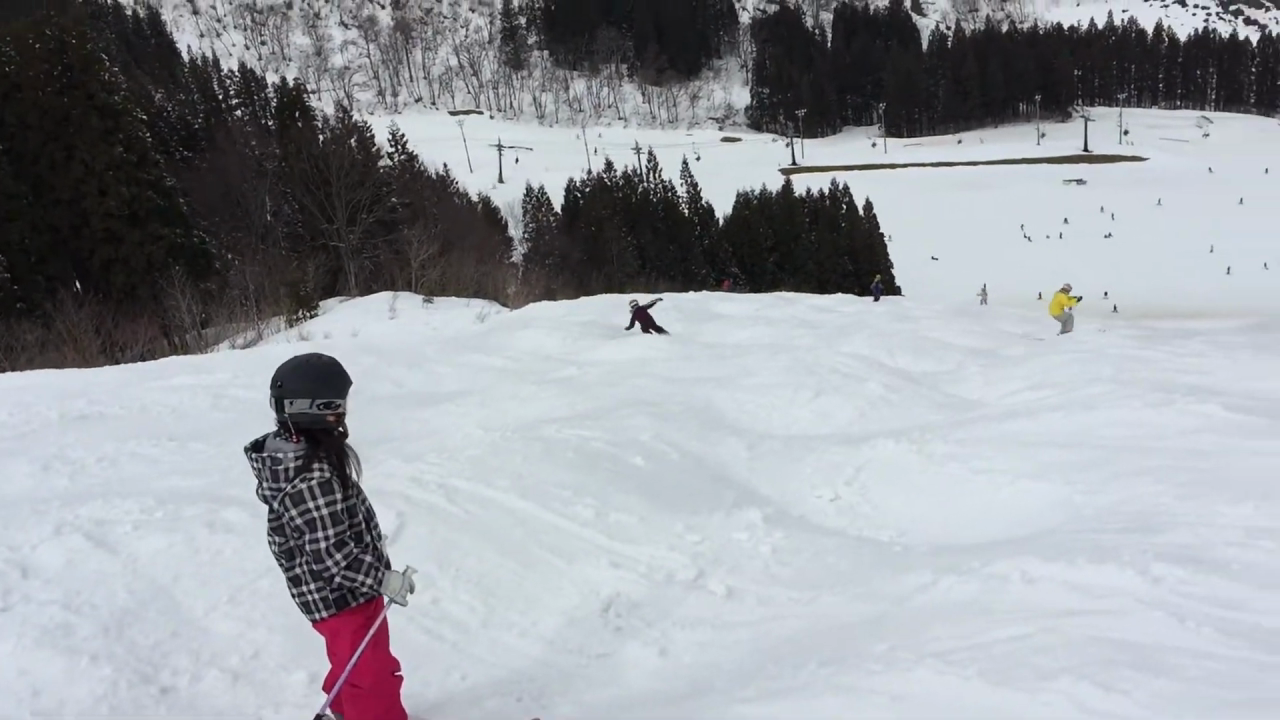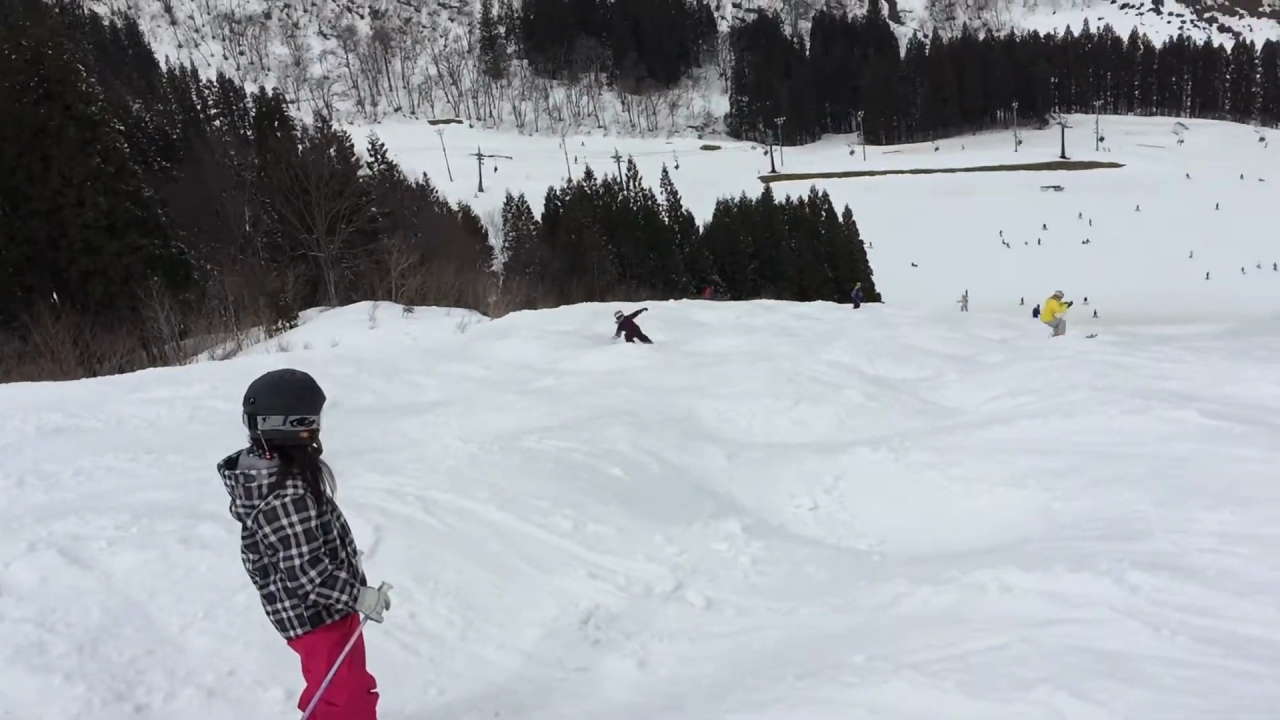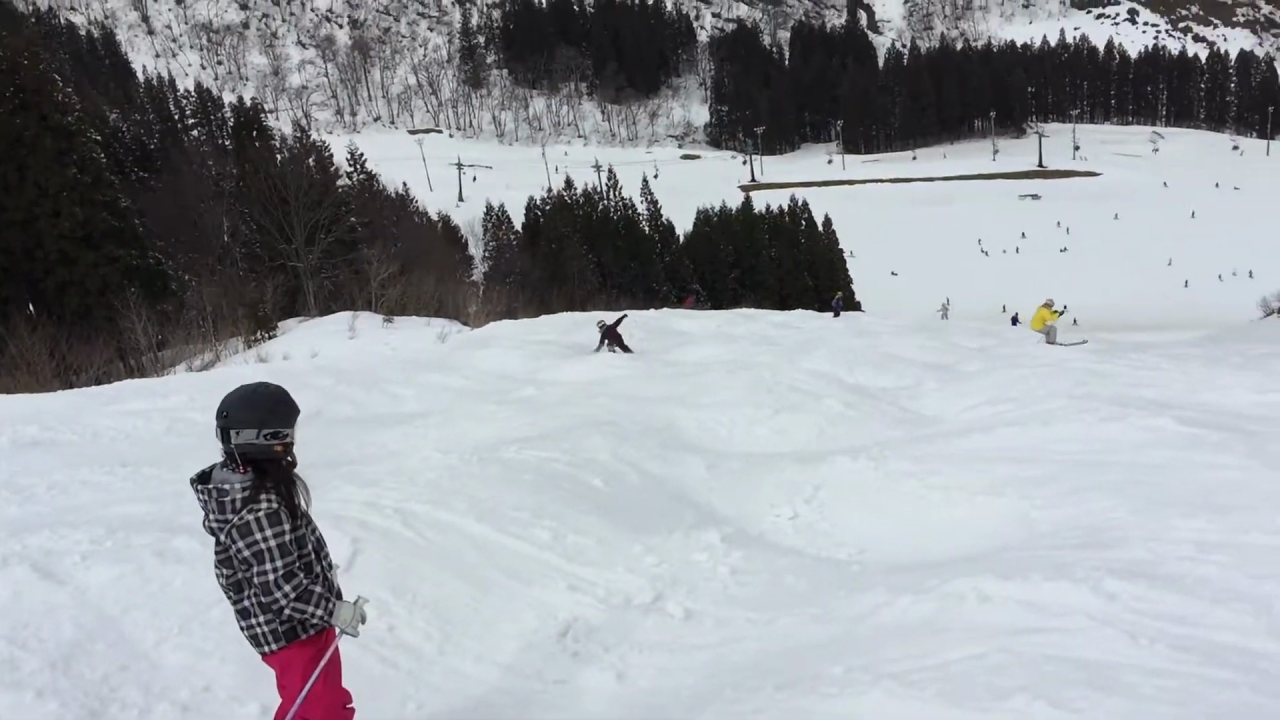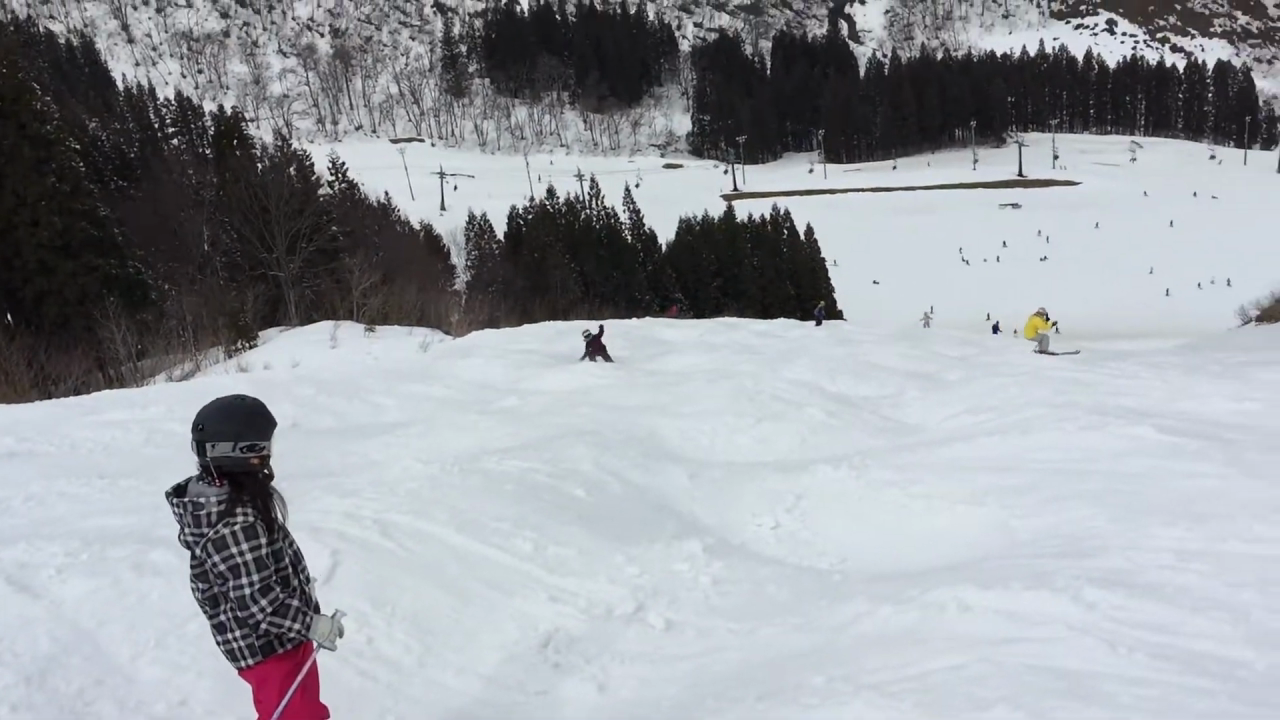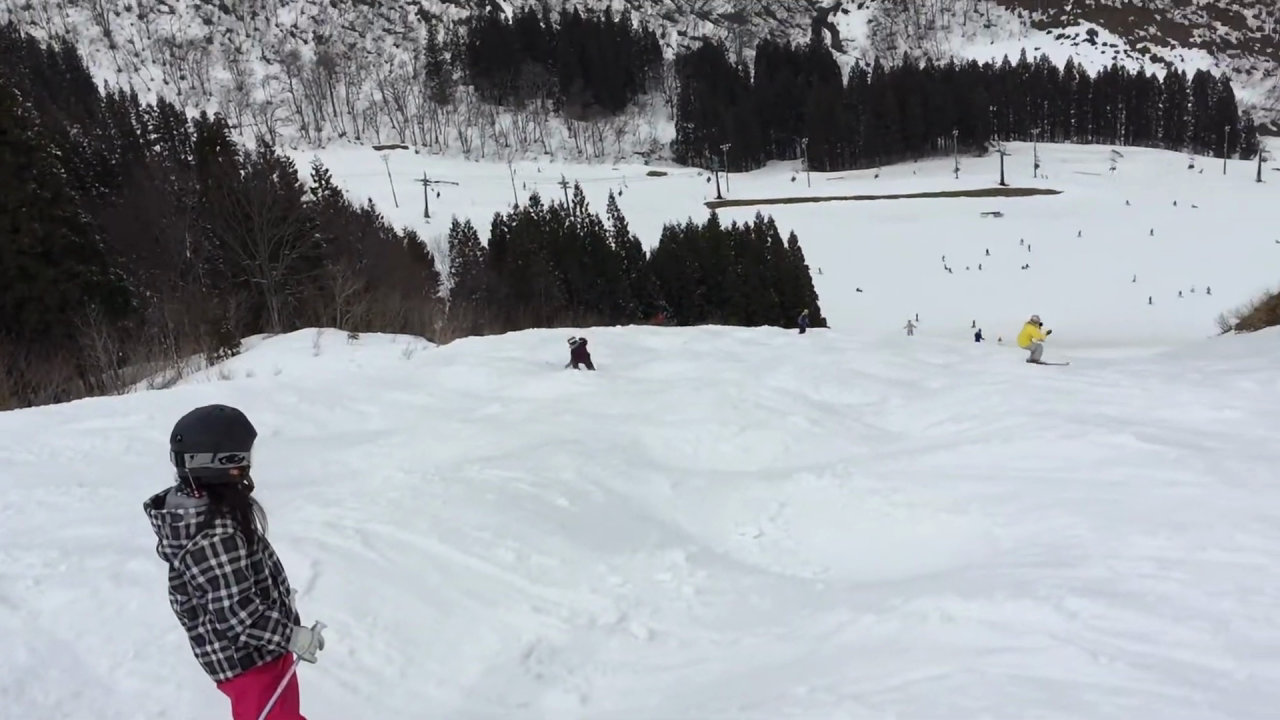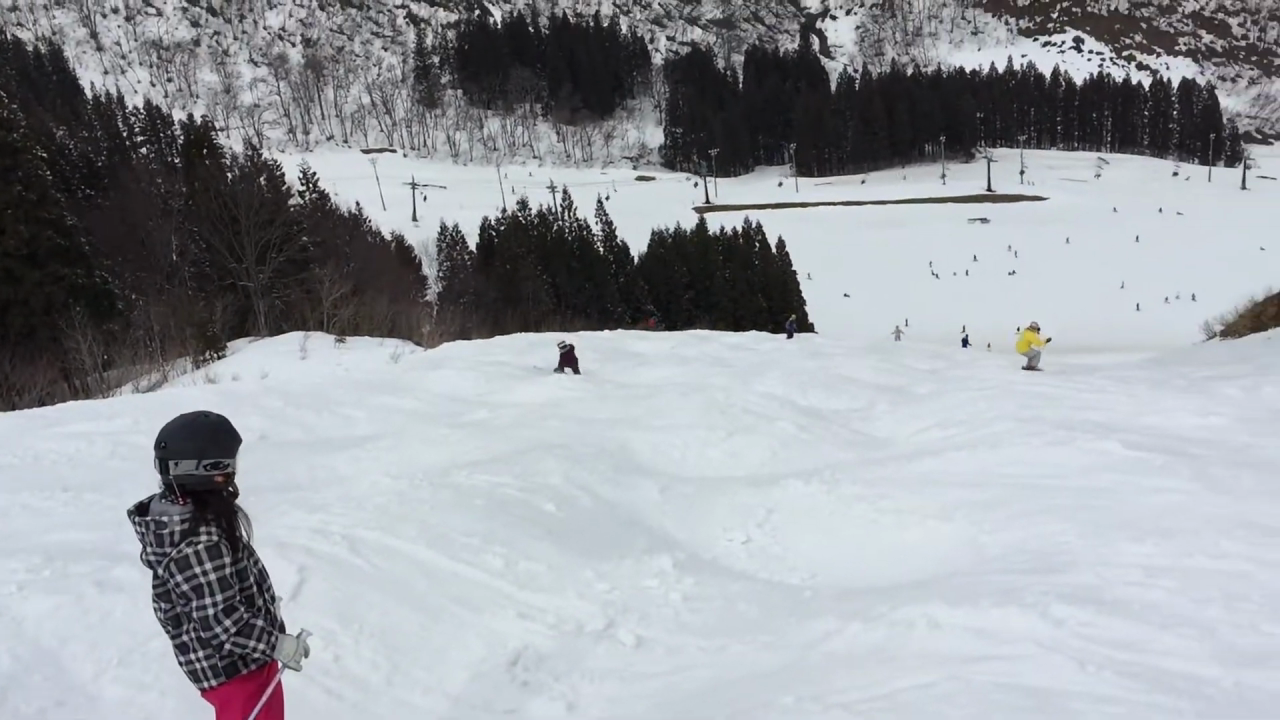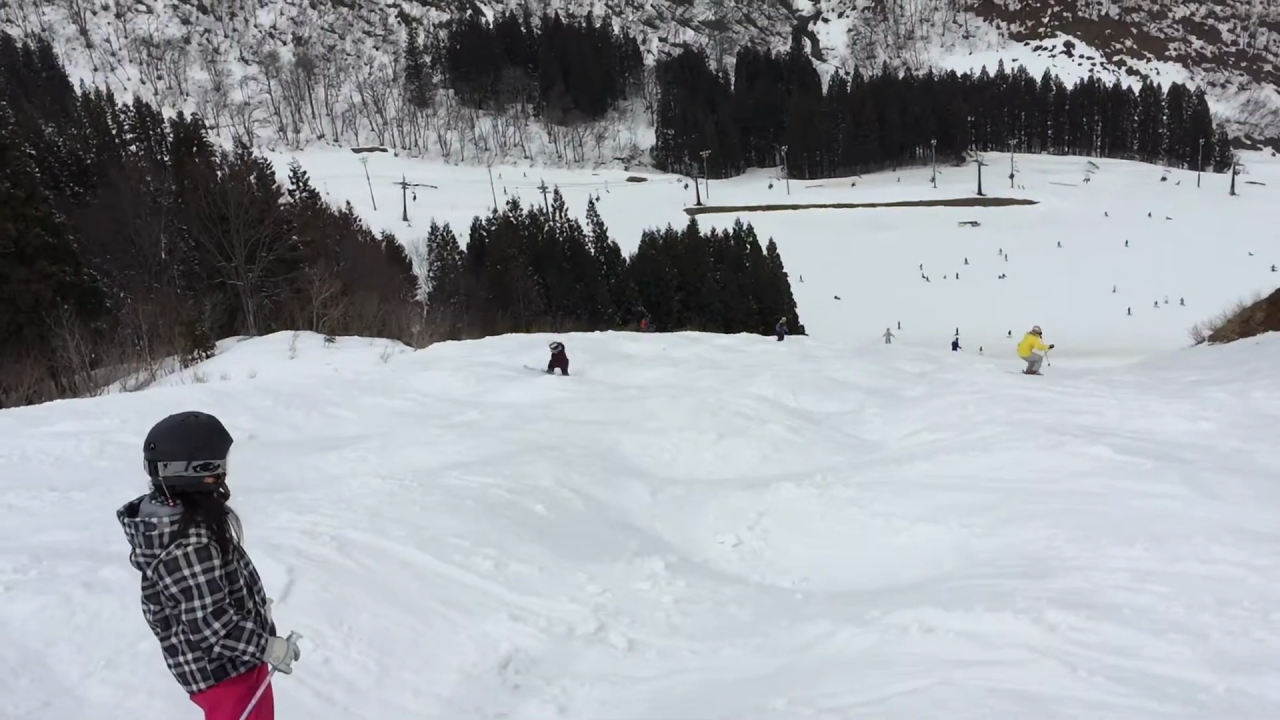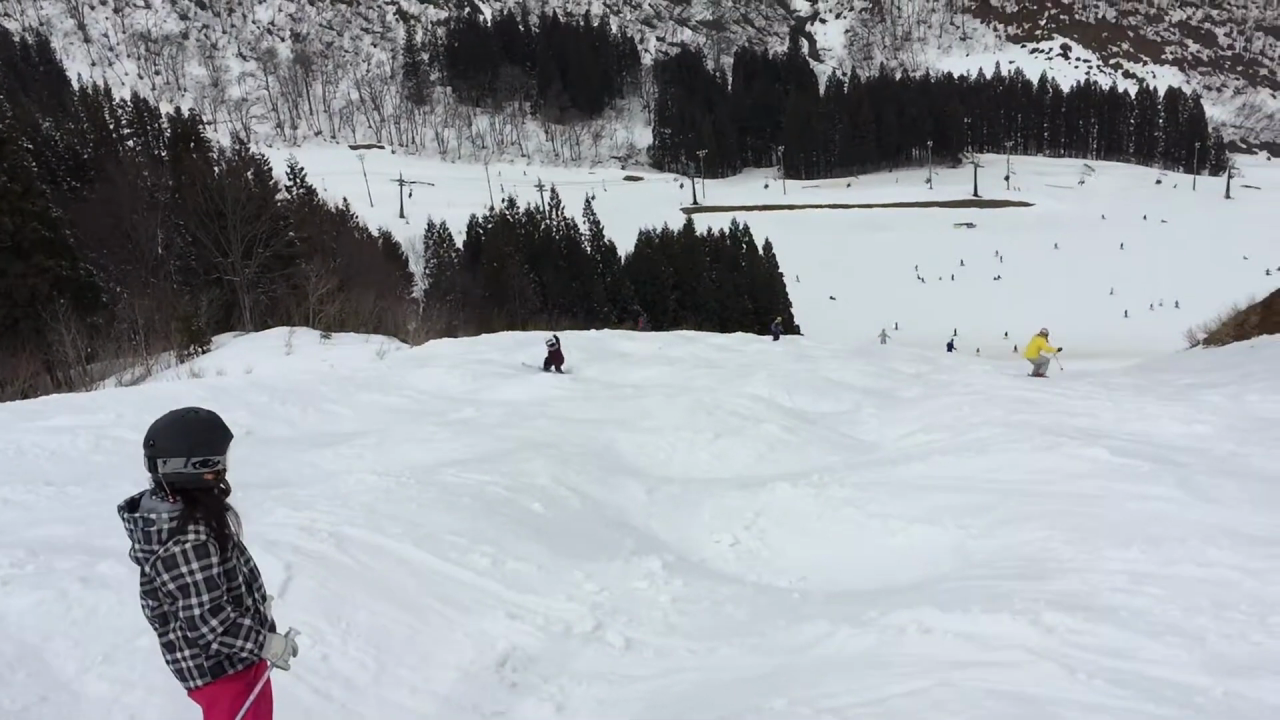
dt=0.1s
person 1, frame 1
left shoulder: (296, 452)
right shoulder: (312, 480)
right elbow: (332, 555)
right wrist: (384, 581)
left hip: (340, 591)
right hip: (340, 597)
left knee: (356, 664)
right knee: (370, 674)
person 1, frame 2
left shoulder: (268, 469)
right shoulder: (286, 496)
right elbow: (306, 572)
right wrist: (359, 597)
left hip: (312, 608)
right hip: (316, 613)
left knee: (333, 684)
person 1, frame 3
left shoulder: (245, 483)
right shoulder: (260, 510)
right elbow: (280, 588)
right wrist: (335, 611)
left hip: (296, 622)
right hip: (292, 630)
person 1, frame 4
left shoulder: (219, 496)
right shoulder: (236, 524)
right elbow: (257, 603)
right wrist: (312, 625)
left hip: (270, 639)
right hip: (270, 644)
person 1, frame 5
left shoulder: (199, 506)
right shoulder: (215, 536)
right elbow: (236, 614)
right wrist: (293, 637)
left hip: (252, 649)
right hip: (248, 658)
person 1, frame 6
left shoulder: (182, 513)
right shoulder: (200, 543)
right elbow: (221, 622)
right wrist: (278, 644)
left hip: (237, 657)
right hip: (234, 666)
person 1, frame 7
left shoulder: (174, 513)
right shoulder: (190, 544)
right elbow: (209, 623)
right wrist: (267, 647)
left hip: (235, 655)
right hip: (222, 667)
person 1, frame 8
left shoulder: (175, 510)
right shoulder: (188, 542)
right elbow: (207, 620)
right wrist: (266, 643)
left hip: (233, 652)
right hip: (220, 665)
